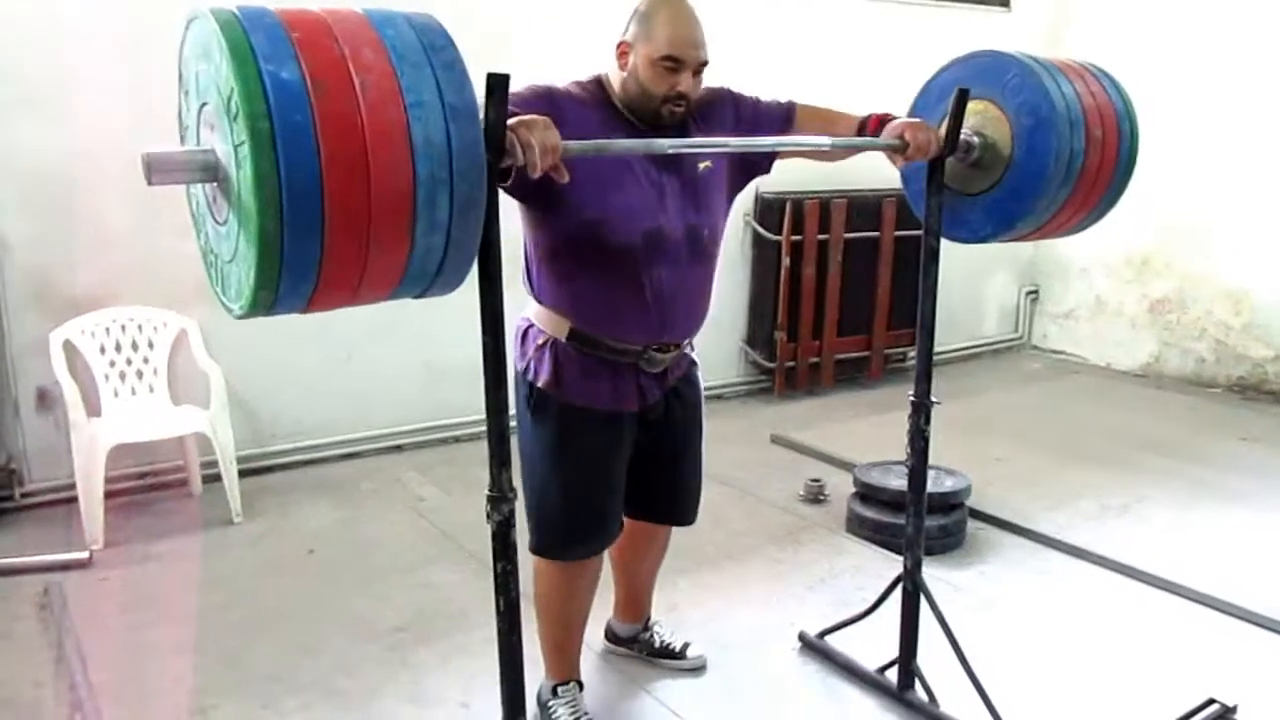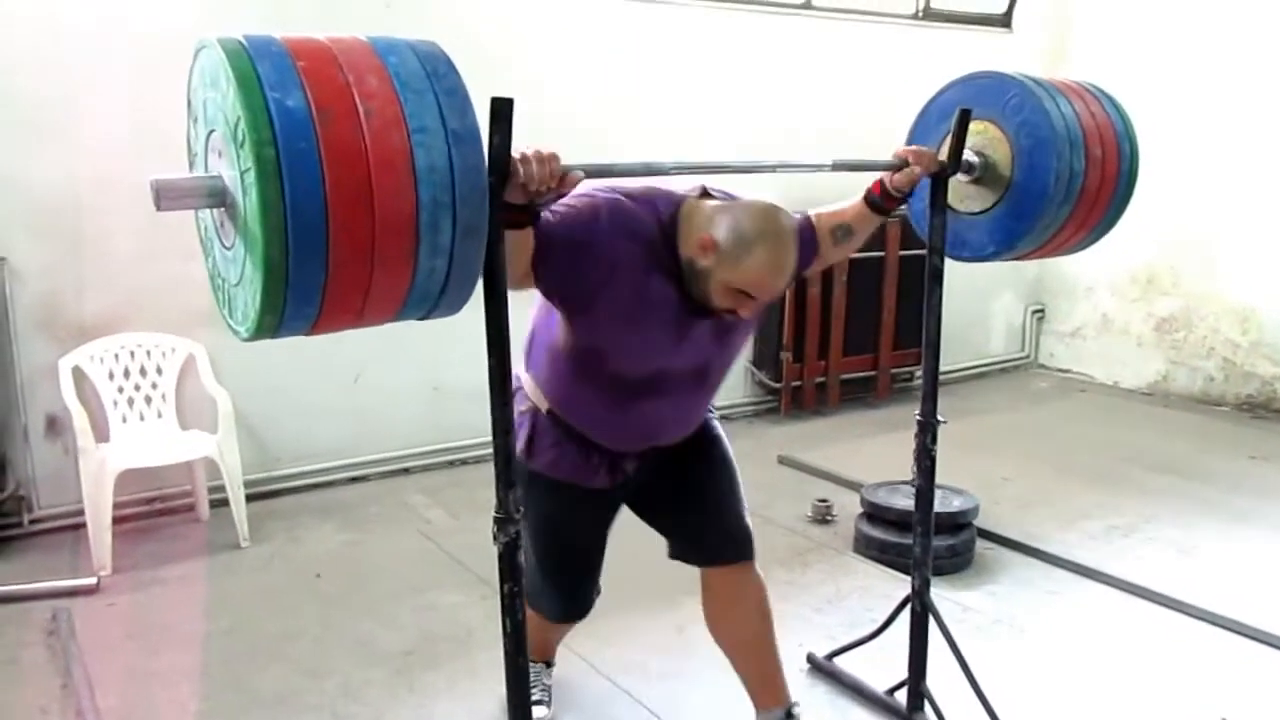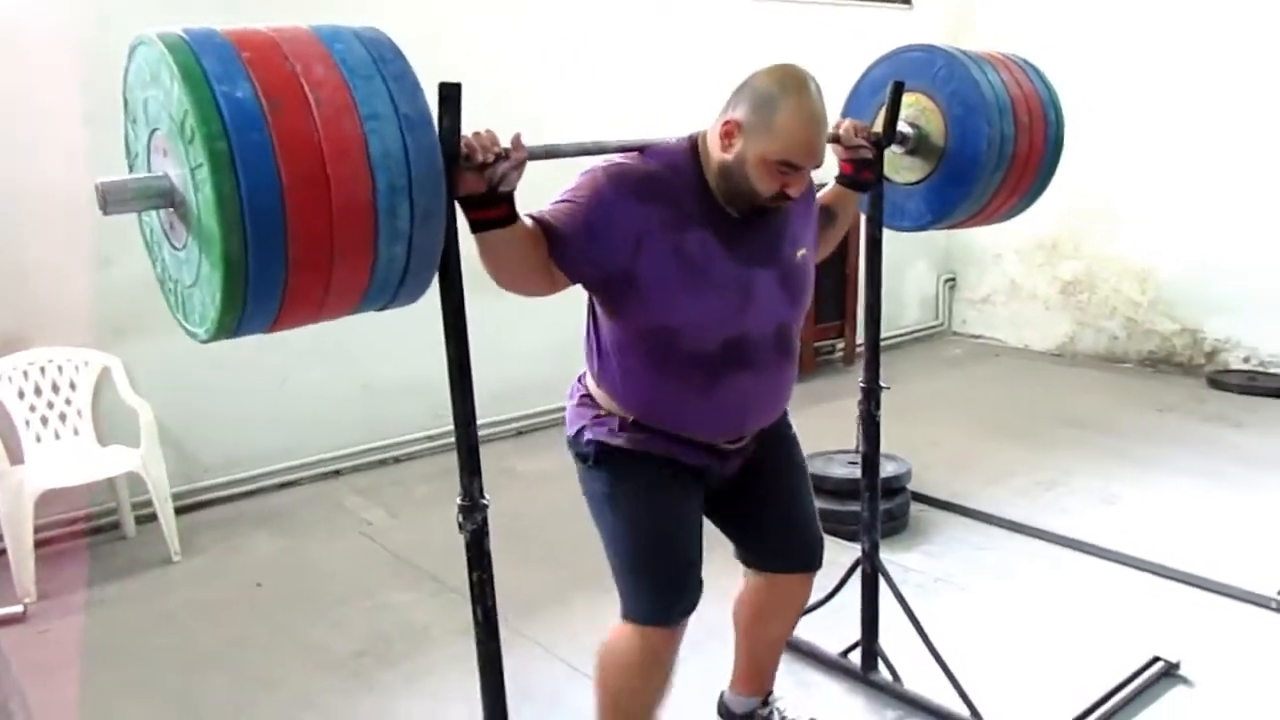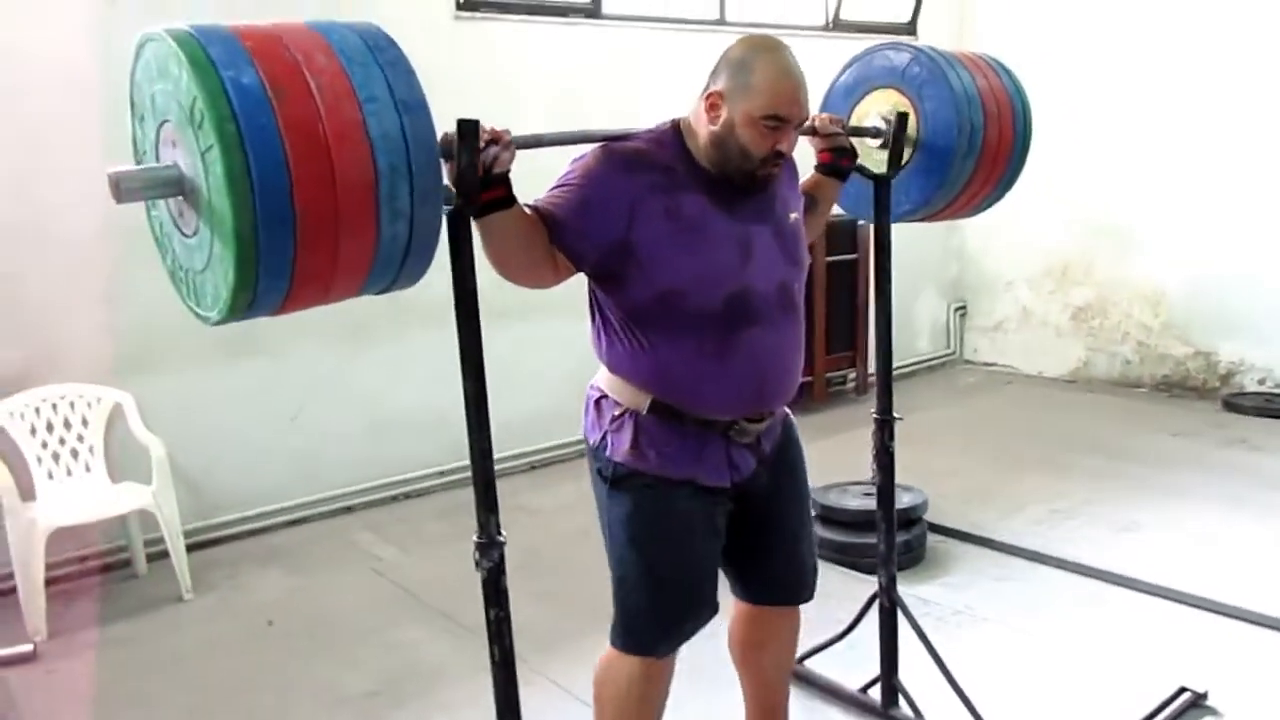
dt=1s
person 1, frame 1
left shoulder: (721, 119)
right shoulder: (561, 117)
left elbow: (811, 126)
left wrist: (882, 128)
right wrist: (510, 133)
left hip: (668, 369)
right hip: (576, 373)
left knee: (657, 510)
right knee: (571, 537)
left ankle: (632, 626)
person 1, frame 2
left shoulder: (766, 240)
right shoulder: (611, 230)
left elbow: (830, 235)
right elbow: (513, 267)
left wrist: (887, 194)
right wrist: (517, 208)
left hip: (678, 433)
right hip: (567, 437)
left knee: (730, 559)
right knee: (561, 594)
right ankle: (534, 664)
person 1, frame 3
left shoulder: (786, 193)
right shoulder: (629, 195)
right elbow: (533, 270)
left wrist: (855, 177)
right wrist: (489, 205)
left hip: (753, 433)
right hip: (636, 439)
left knee: (792, 563)
right knee: (661, 610)
person 1, frame 4
left shoulder: (773, 172)
right shoulder: (626, 176)
right elbow: (537, 261)
left wrist: (834, 167)
right wrist: (489, 193)
left hip: (765, 436)
right hip: (657, 449)
left knee: (781, 594)
right knee: (655, 631)
